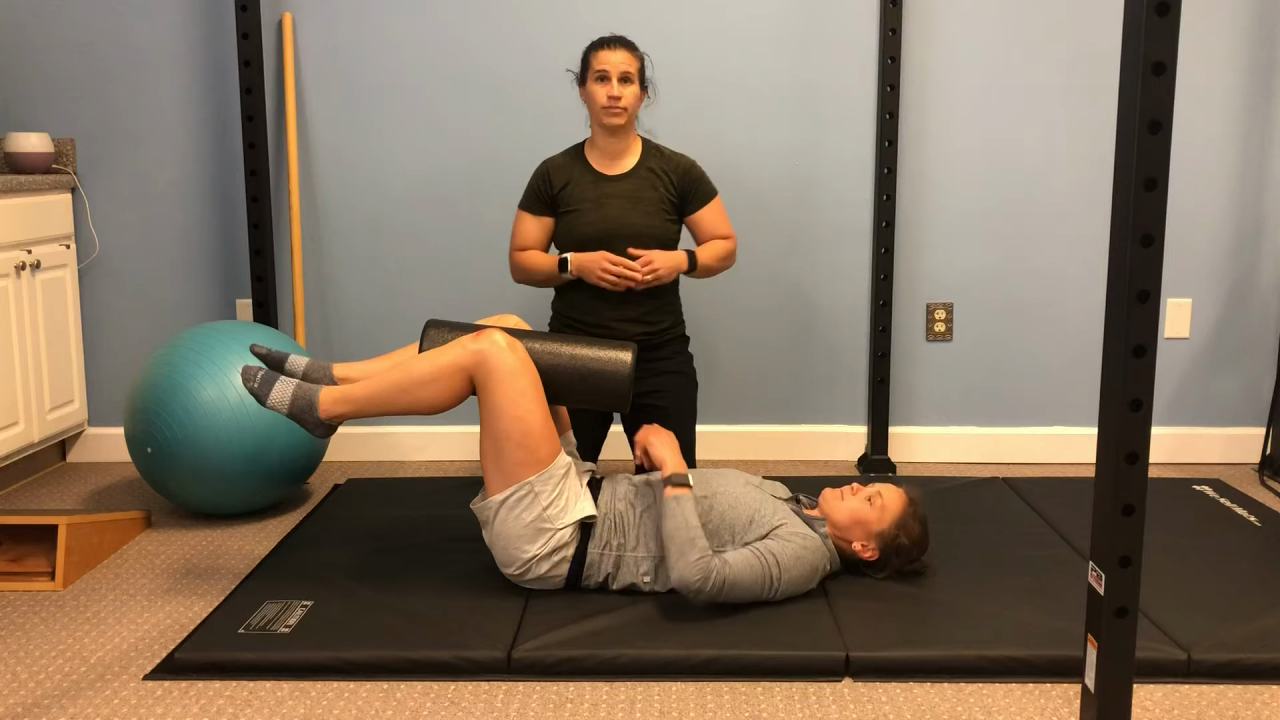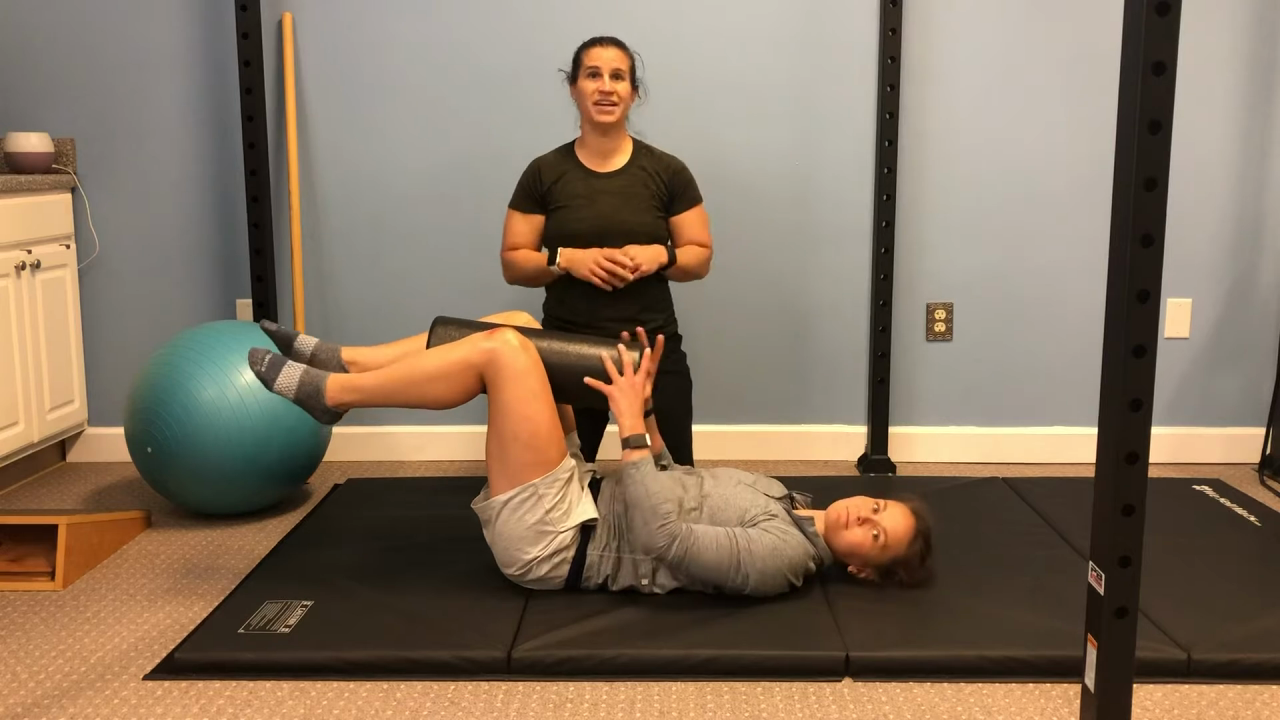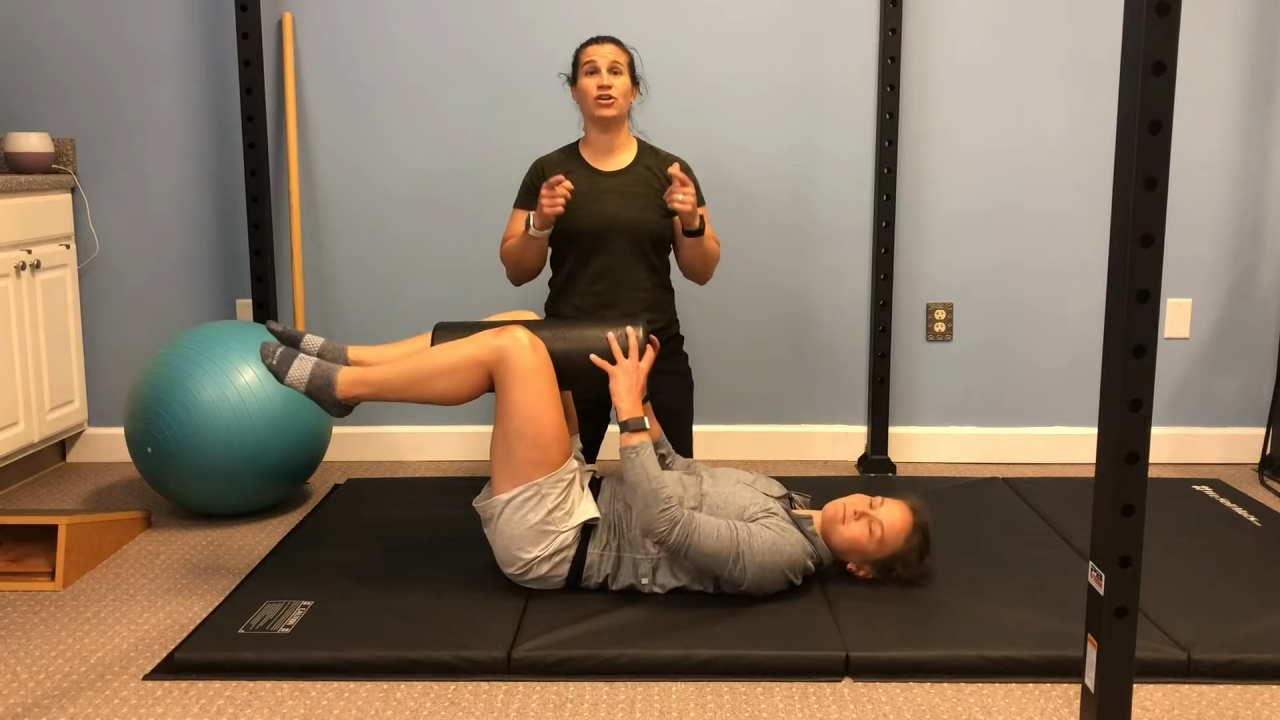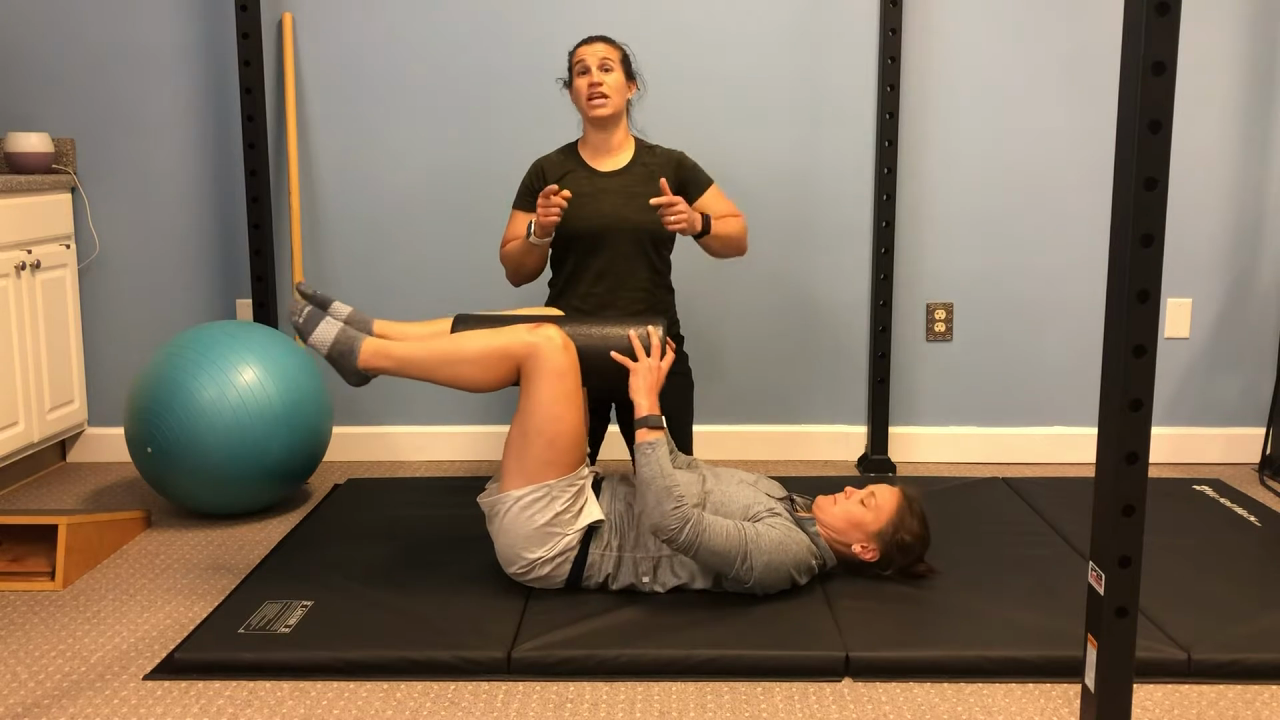
dt=0.5s
person 1, frame 1
left shoulder: (802, 554)
right shoulder: (789, 504)
left elbow: (692, 575)
left wrist: (671, 466)
right wrist: (658, 454)
left hip: (550, 539)
right hip: (588, 498)
left knee: (491, 350)
right knee: (506, 330)
left ankle: (321, 407)
right ankle: (328, 376)
person 1, frame 2
left shoulder: (784, 556)
right shoulder: (789, 505)
left elbow: (660, 537)
left wrist: (630, 425)
right wrist: (645, 406)
left hip: (548, 542)
right hip: (584, 497)
left knee: (503, 351)
right knee: (516, 325)
left ankle: (327, 394)
right ankle: (338, 360)
person 1, frame 3
left shoulder: (780, 555)
right shoulder: (791, 507)
left elbow: (663, 522)
left wrist: (626, 409)
right wrist: (641, 404)
left hip: (548, 541)
right hip: (583, 499)
left knee: (514, 348)
right knee: (523, 328)
left ankle: (339, 386)
right ankle: (342, 358)
person 1, frame 4
left shoulder: (785, 554)
right shoulder: (787, 508)
left elbow: (670, 521)
right elbow: (680, 481)
left wrist: (644, 407)
right wrist: (651, 401)
left hip: (548, 541)
right hip: (588, 502)
left knee: (545, 346)
right knee: (548, 323)
left ankle: (359, 355)
right ankle: (367, 331)
person 2, frame 1
left shoulder: (677, 171)
right shoulder: (553, 174)
left elbow: (724, 247)
right elbow: (521, 262)
left wrist: (681, 261)
right wrist: (576, 264)
left hip: (661, 357)
person 2, frame 2
left shoulder: (667, 171)
right shoulder: (544, 172)
left elbow: (700, 257)
right elbow: (513, 262)
left wrist: (661, 256)
right wrist: (566, 260)
person 2, frame 3
left shoulder: (668, 170)
right shoulder: (548, 171)
left elbow: (702, 271)
right elbow: (515, 271)
left wrist: (690, 221)
right wrist: (541, 224)
left hip: (656, 355)
person 2, frame 4
left shoulder: (671, 166)
right shoulder: (547, 171)
left elbow: (738, 239)
right elbow: (515, 271)
left wrist: (696, 224)
right wrist: (540, 231)
